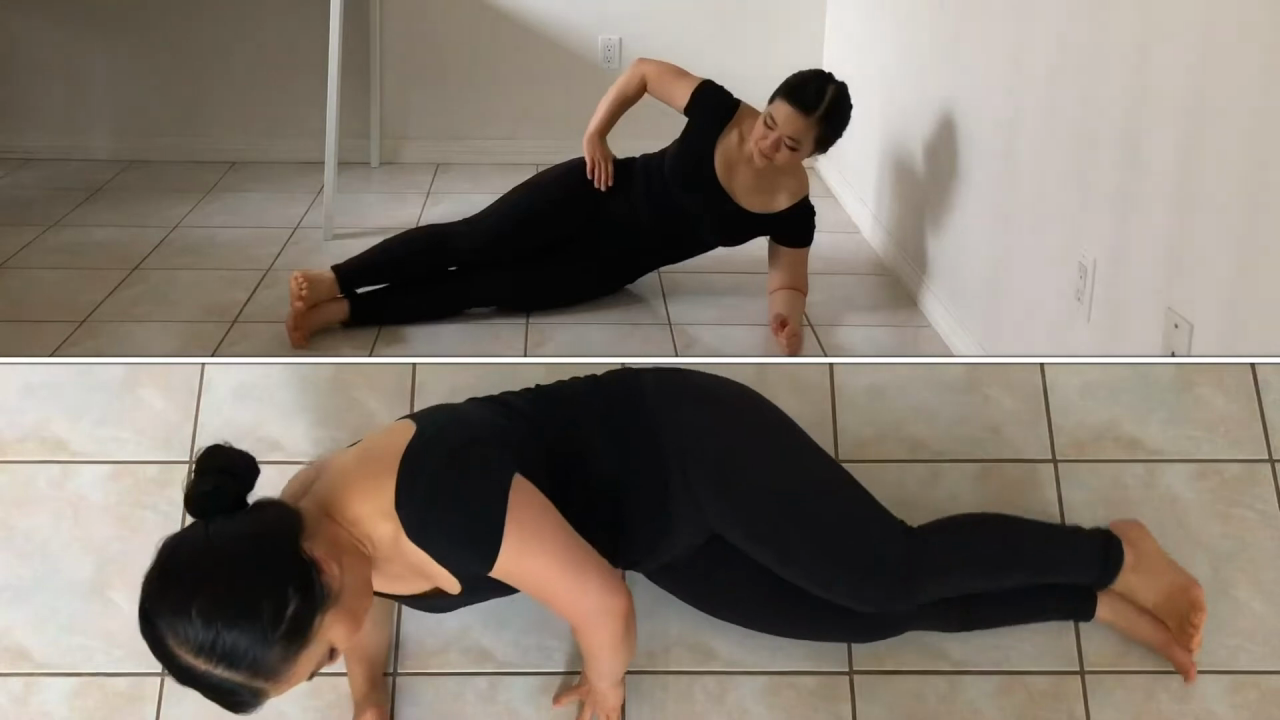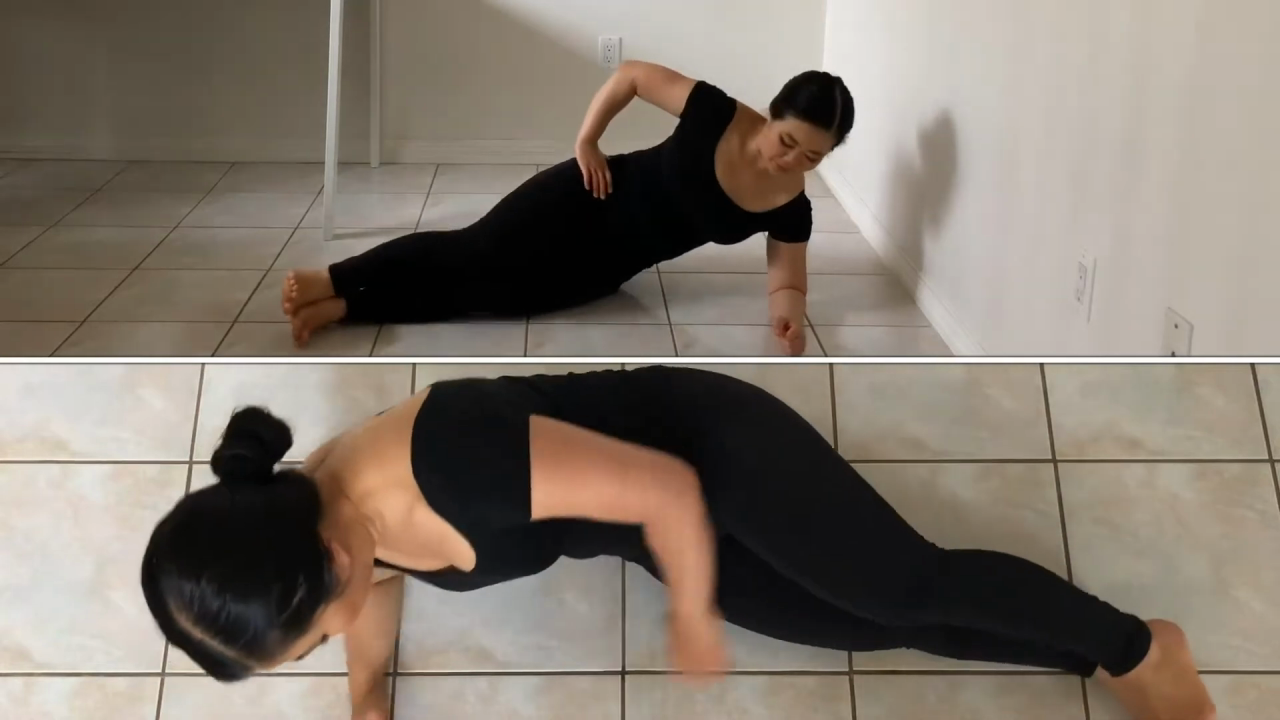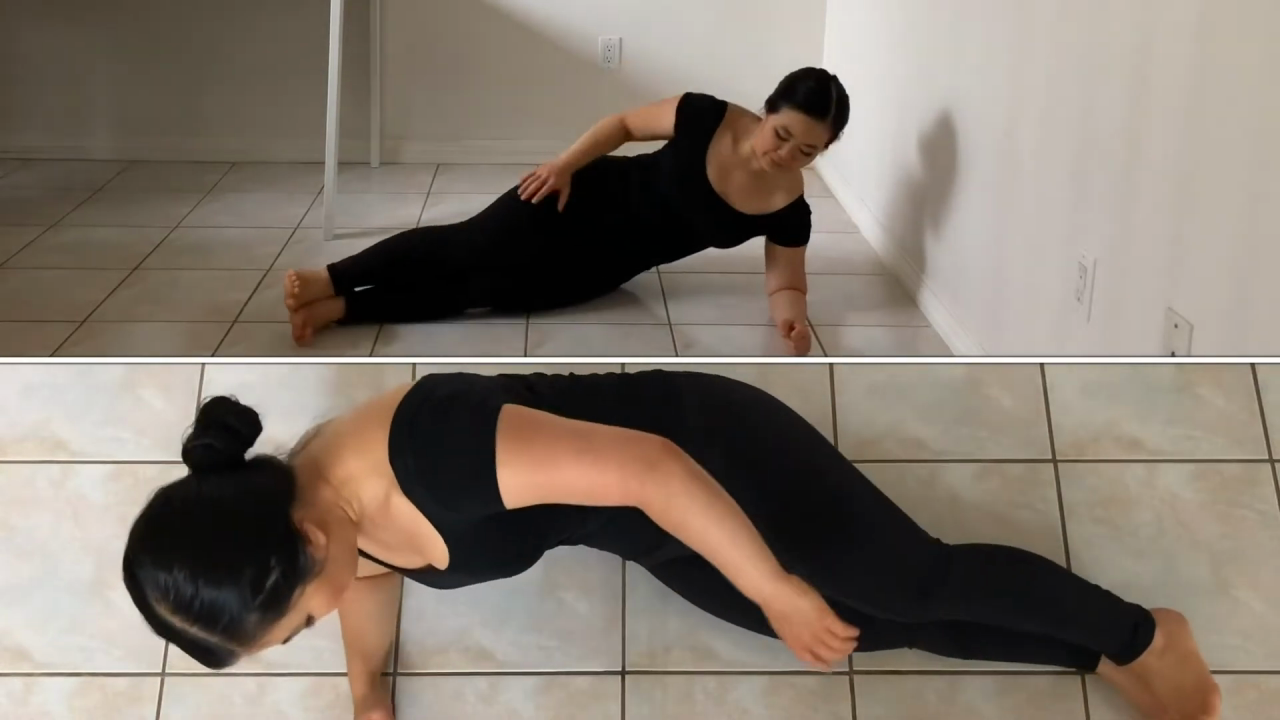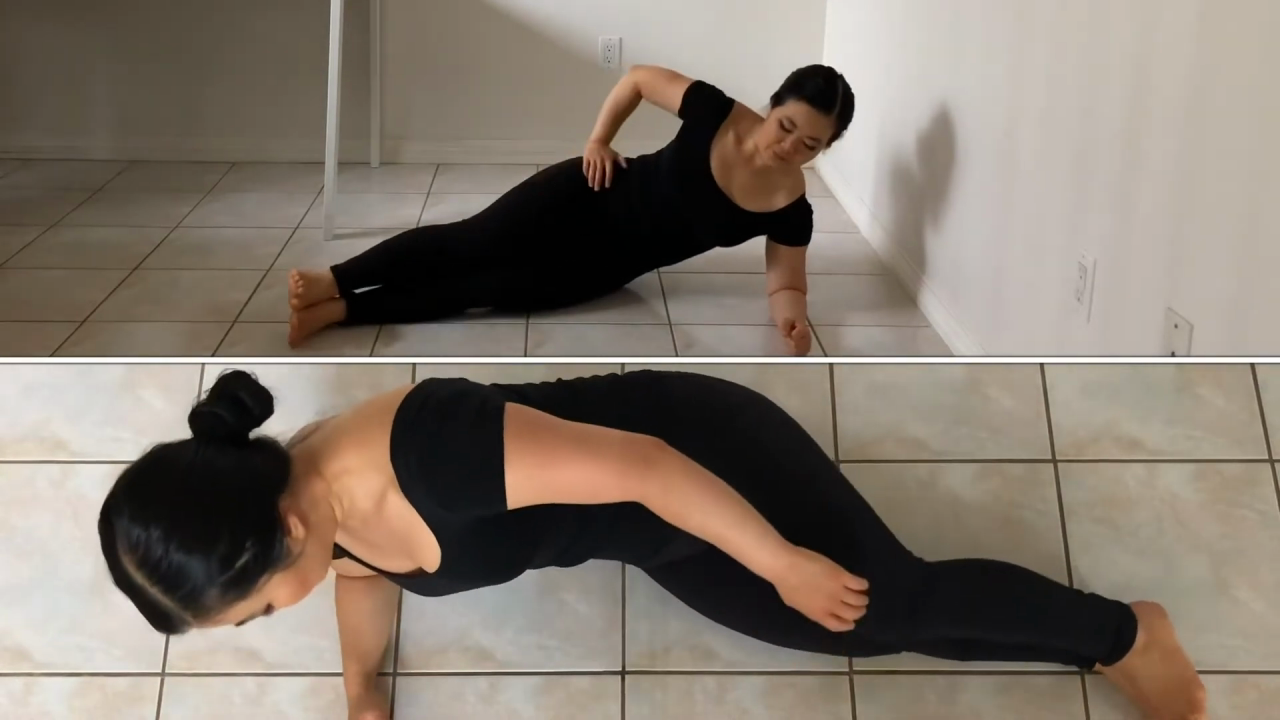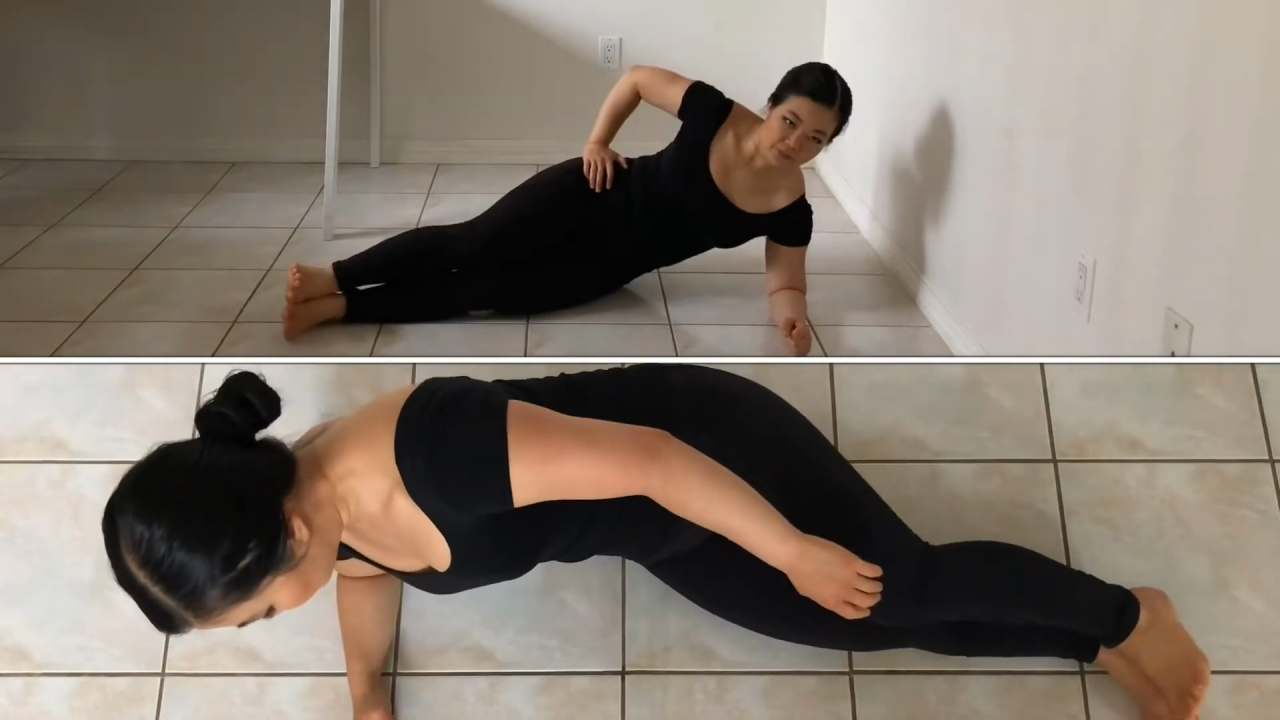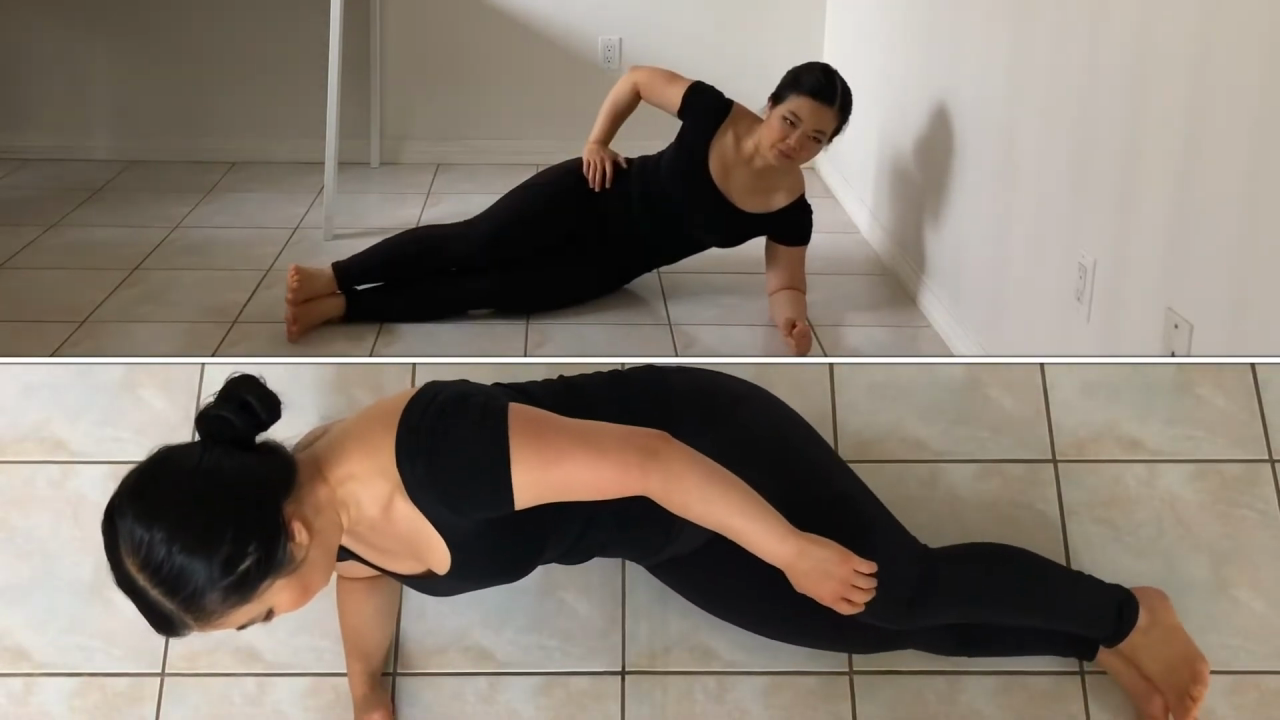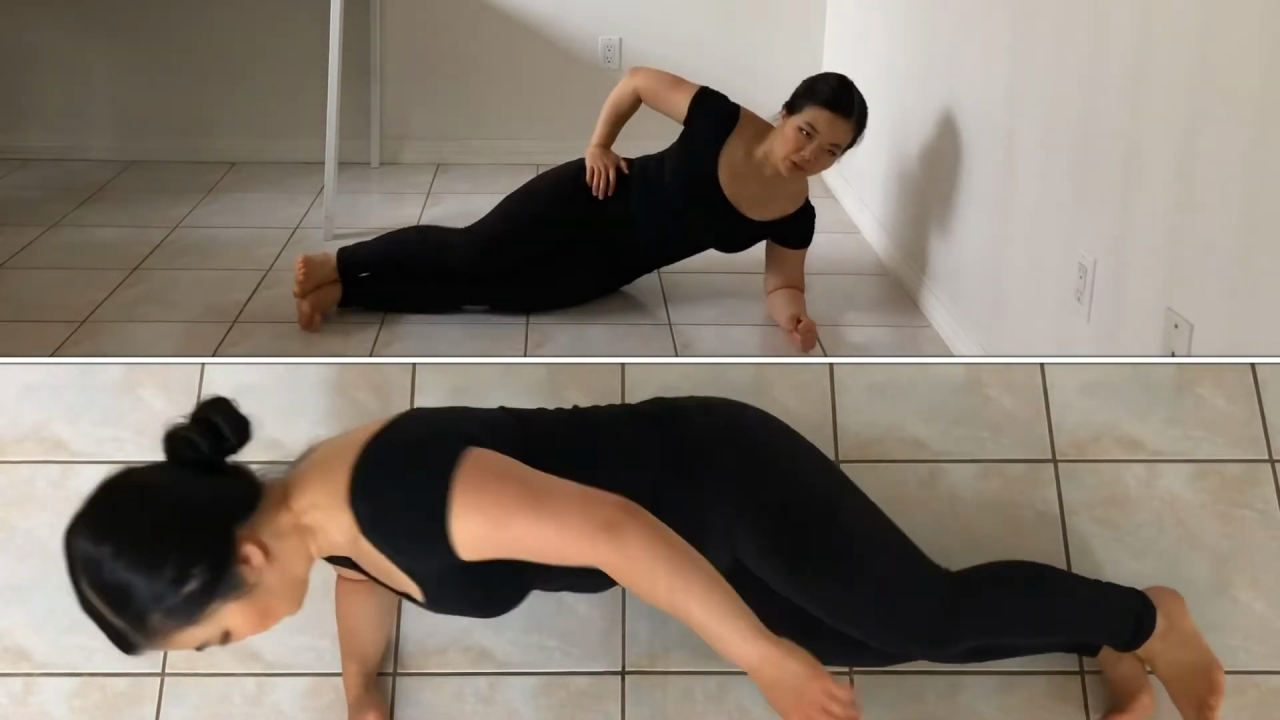
dt=0.7s
person 1, frame 1
left shoulder: (429, 488)
right shoulder: (293, 537)
left elbow: (601, 604)
right elbow: (369, 599)
left hip: (690, 442)
right hip: (659, 539)
left knee: (892, 571)
right knee: (866, 617)
left ankle: (1111, 559)
right ankle: (1092, 604)
person 1, frame 2
left shoulder: (443, 457)
right shoulder: (303, 513)
left elbow: (668, 485)
right elbow: (379, 586)
left wrist: (693, 620)
left hip: (712, 448)
right hip: (667, 504)
left knee: (907, 587)
right knee: (873, 625)
person 1, frame 3
left shoulder: (422, 447)
right shoulder: (312, 508)
left elbow: (649, 467)
left wrist: (777, 593)
left hip: (704, 445)
right hip: (658, 541)
left knee: (913, 582)
right knee: (868, 625)
person 1, frame 4
left shoulder: (420, 452)
right shoulder: (301, 506)
left elbow: (647, 465)
left wrist: (784, 562)
left hip: (698, 448)
right hip: (653, 541)
left knee: (897, 602)
left ankle: (1121, 631)
person 1, frame 5
left shoulder: (428, 452)
right shoulder: (316, 509)
left elbow: (652, 457)
left wrist: (796, 551)
left hip: (705, 444)
right hip: (661, 539)
left knee: (906, 584)
right knee: (870, 626)
left ankle: (1129, 613)
person 1, frame 6
left shoulder: (428, 455)
right shoulder: (309, 505)
left elbow: (651, 458)
left wrist: (792, 549)
left hip: (704, 444)
right hip: (662, 542)
left knee: (904, 589)
right knee: (868, 626)
left ankle: (1126, 616)
person 1, frame 7
left shoulder: (392, 481)
right shoulder: (315, 519)
left elbow: (613, 530)
left hip: (716, 474)
right hip: (682, 546)
left knee: (923, 612)
left ankle: (1145, 617)
person 2, frame 1
left shoulder: (792, 208)
right shoulder: (719, 109)
left elbow: (787, 281)
right elbow: (643, 71)
left wrist: (788, 316)
right wrist: (595, 135)
left hip: (614, 263)
right hip: (597, 195)
left knee: (485, 286)
right knee: (471, 242)
left ankle: (343, 312)
right ankle: (332, 282)
person 2, frame 2
left shoulder: (789, 207)
right shoulder: (716, 114)
left elbow: (786, 281)
right elbow: (630, 75)
left wrist: (790, 319)
right wrist: (585, 143)
left hip: (608, 264)
right hip: (590, 199)
left knee: (487, 293)
right knee: (473, 252)
left ankle: (339, 308)
right ankle: (329, 280)
person 2, frame 3
left shoulder: (789, 209)
right shoulder: (708, 117)
left elbow: (785, 281)
right elbow: (624, 124)
left wrist: (793, 319)
right wrist: (562, 166)
left hip: (609, 264)
right hip: (591, 196)
left knee: (488, 289)
right knee: (471, 246)
left ankle: (341, 307)
right ankle: (329, 280)
person 2, frame 4
left shoulder: (789, 208)
right shoulder: (714, 112)
left elbow: (786, 282)
right elbow: (637, 79)
left wrist: (792, 320)
right wrist: (597, 141)
left hip: (611, 263)
right hip: (590, 195)
left knee: (486, 287)
right knee: (471, 244)
left ankle: (340, 310)
right ankle: (332, 281)
person 2, frame 5
left shoulder: (789, 210)
right shoulder: (714, 112)
left elbow: (784, 282)
right elbow: (637, 79)
left wrist: (794, 321)
right wrist: (597, 142)
left hip: (611, 264)
right hip: (593, 196)
left knee: (488, 290)
right knee: (473, 245)
left ankle: (339, 307)
right ankle: (332, 277)
person 2, frame 6
left shoulder: (790, 208)
right shoulder: (714, 112)
left elbow: (784, 283)
right elbow: (637, 79)
left wrist: (794, 320)
right wrist: (597, 142)
left hip: (614, 261)
right hip: (595, 196)
left knee: (491, 290)
right knee: (474, 244)
left ankle: (340, 307)
right ankle: (333, 277)
person 2, frame 7
left shoulder: (795, 217)
right shoulder: (720, 118)
left elbow: (782, 284)
right elbow: (637, 80)
left wrist: (795, 317)
right wrist: (599, 145)
left hip: (617, 262)
right hip: (595, 196)
left knee: (491, 289)
right knee: (472, 252)
left ankle: (342, 293)
right ankle: (336, 262)
